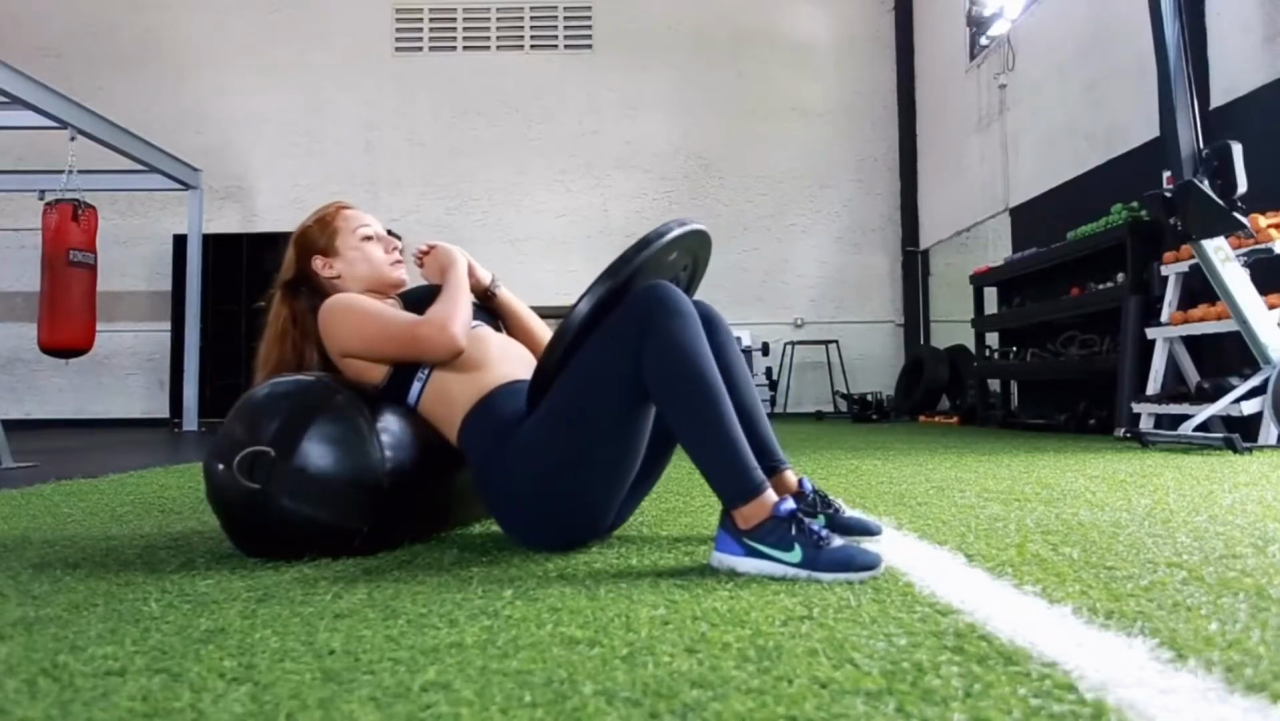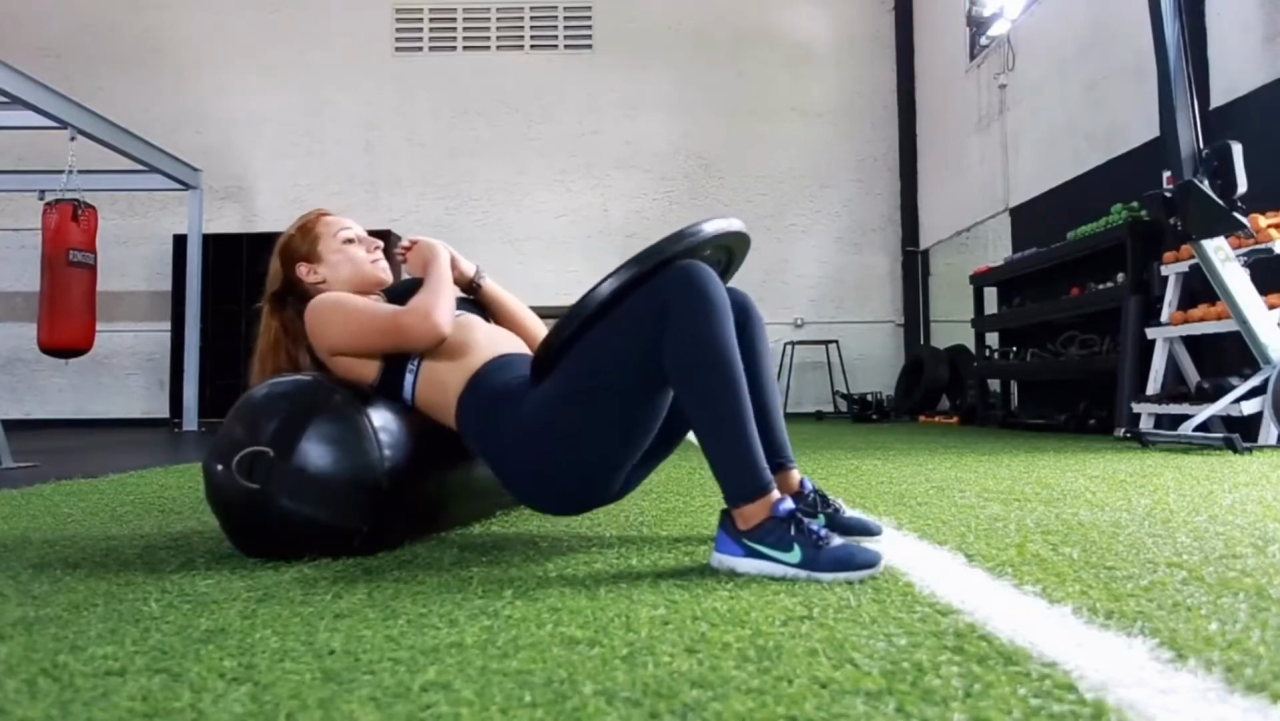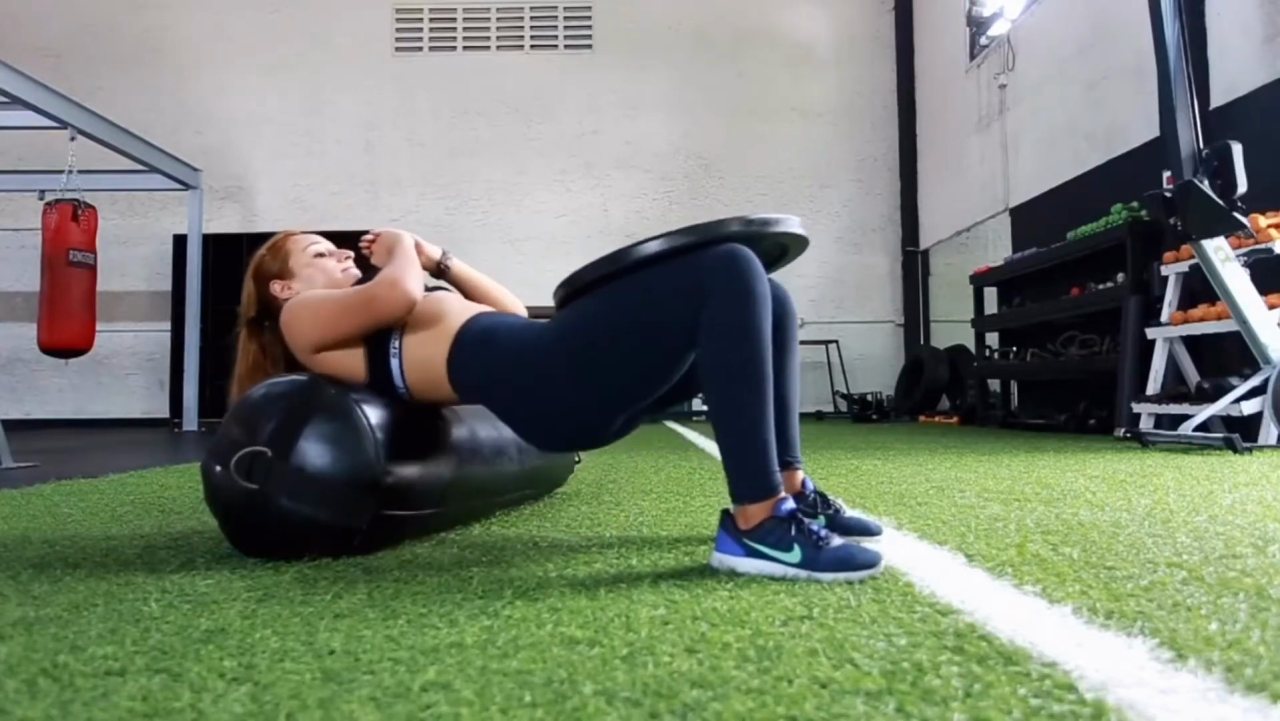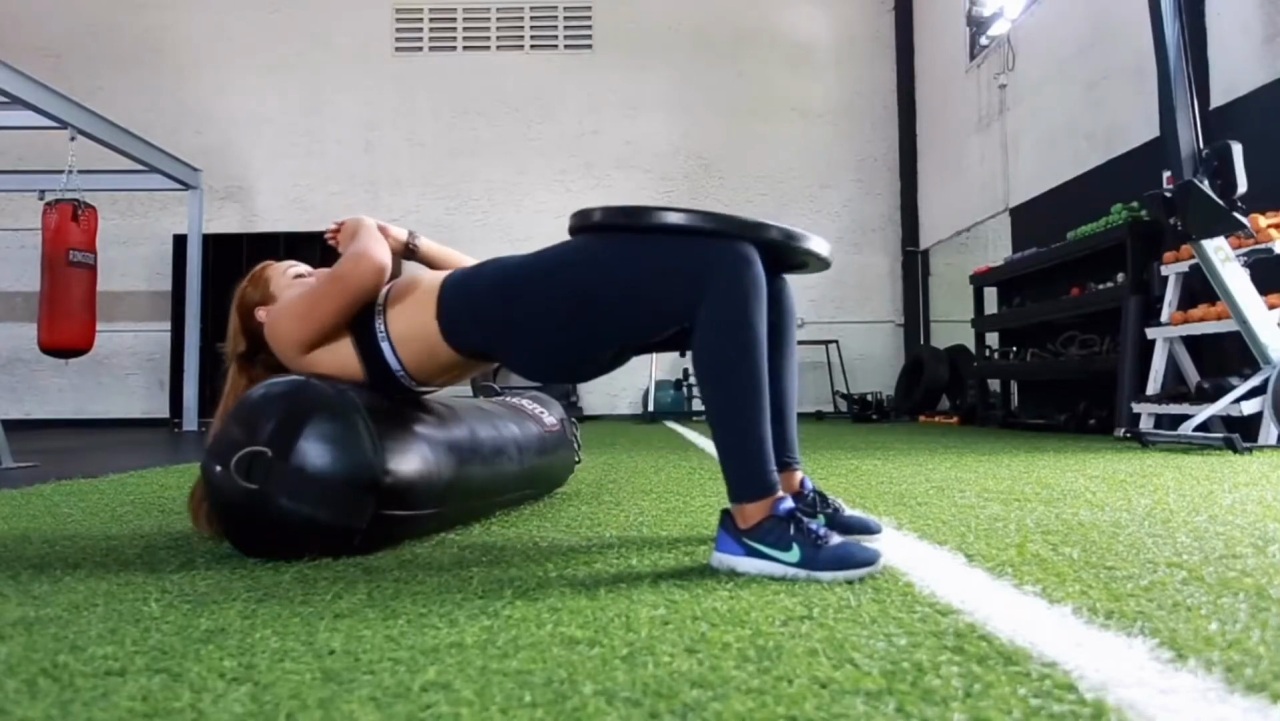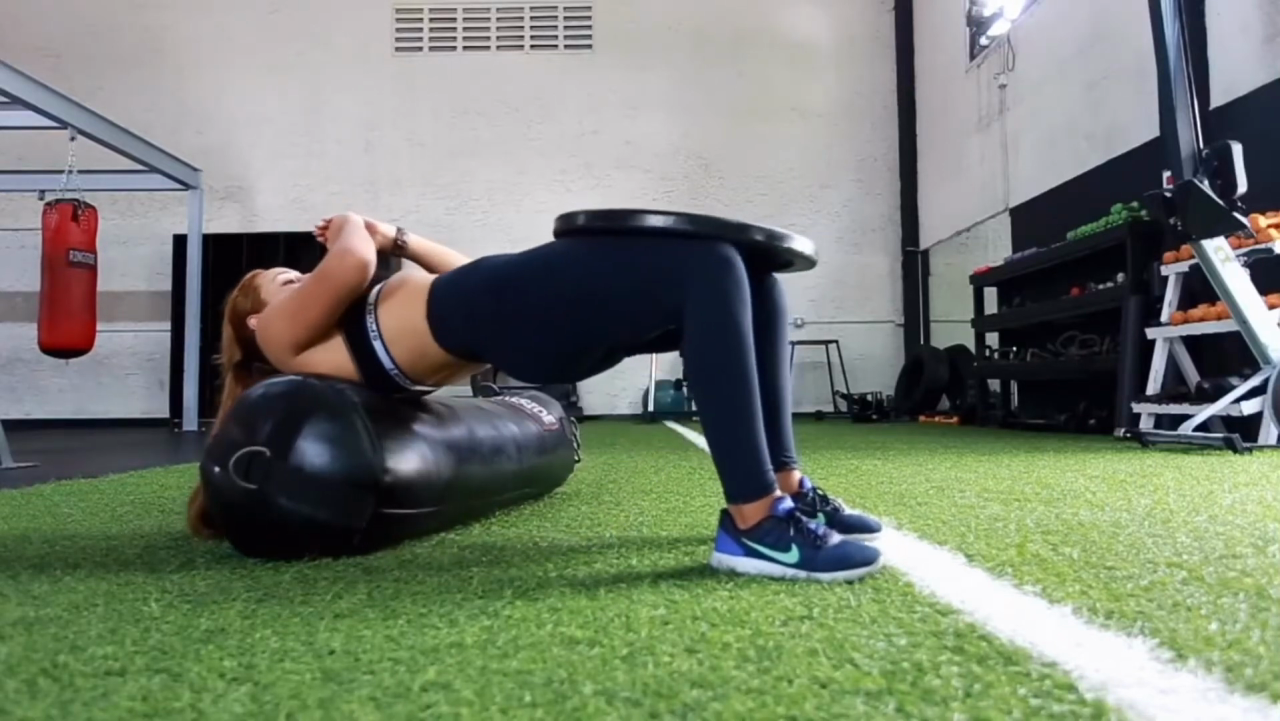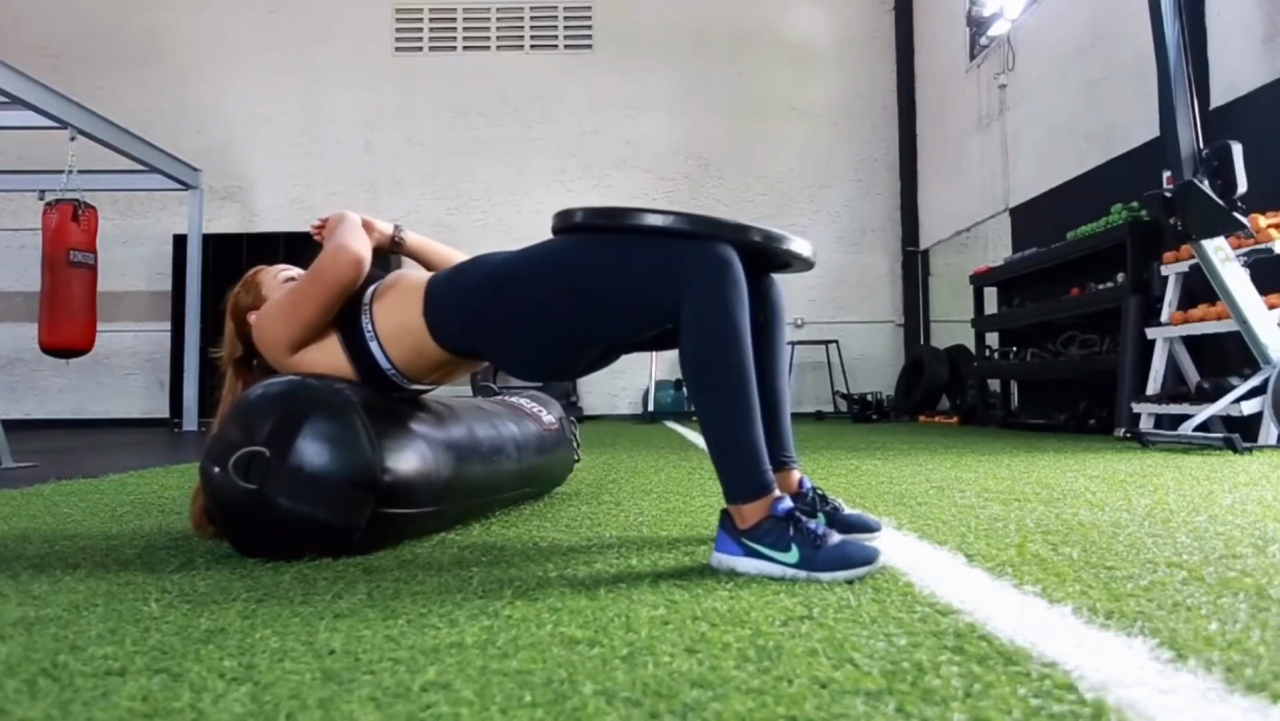
dt=0.2s
person 1, frame 1
left shoulder: (404, 317)
right shoulder: (341, 314)
left elbow: (544, 357)
right elbow: (443, 338)
left wrist: (485, 283)
right wrist: (454, 272)
left hip: (586, 476)
right hip: (541, 480)
left knee: (696, 321)
right knee: (657, 307)
left ankle: (788, 494)
right ankle: (756, 526)
person 1, frame 2
left shoulder: (398, 314)
right shoulder: (326, 313)
left elbow: (535, 342)
right elbow: (428, 327)
left wrist: (468, 275)
right wrist: (437, 265)
left hip: (583, 441)
right hip: (539, 440)
left knee: (731, 308)
right knee: (688, 288)
left ankle: (790, 493)
right ankle: (757, 526)
person 1, frame 3
left shoulder: (371, 319)
right shoulder: (305, 319)
left elbow: (511, 314)
right elbow: (400, 296)
left wrist: (437, 259)
right wrist: (402, 253)
left hip: (548, 357)
right hip: (541, 382)
left knee: (765, 300)
right knee: (730, 273)
left ankle: (792, 494)
right ankle: (758, 525)
person 1, frame 4
left shoulder: (360, 323)
right shoulder: (291, 330)
left elbow: (478, 272)
right elbow: (366, 267)
left wrist: (406, 242)
right wrist: (368, 236)
left hip: (546, 301)
right hip: (526, 309)
left knee: (760, 284)
right knee: (727, 266)
left ankle: (787, 490)
right ankle: (757, 524)
person 1, frame 5
left shoulder: (374, 342)
right shoulder: (286, 335)
left elbow: (460, 272)
right elbow: (352, 265)
left wrist: (393, 238)
right wrist: (351, 235)
left hip: (541, 318)
right hip: (516, 311)
left knee: (747, 279)
right knee: (710, 268)
left ankle: (787, 488)
right ankle: (756, 524)
person 1, frame 6
left shoulder: (361, 339)
right shoulder: (281, 333)
left elbow: (459, 269)
right elbow: (344, 259)
left wrist: (390, 236)
right wrist: (348, 229)
left hip: (551, 320)
right hip: (511, 311)
left knee: (747, 281)
right knee: (706, 267)
left ankle: (786, 490)
right ankle: (755, 526)
